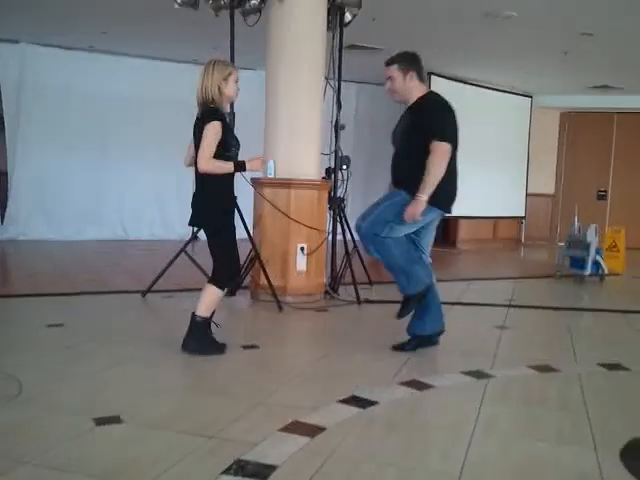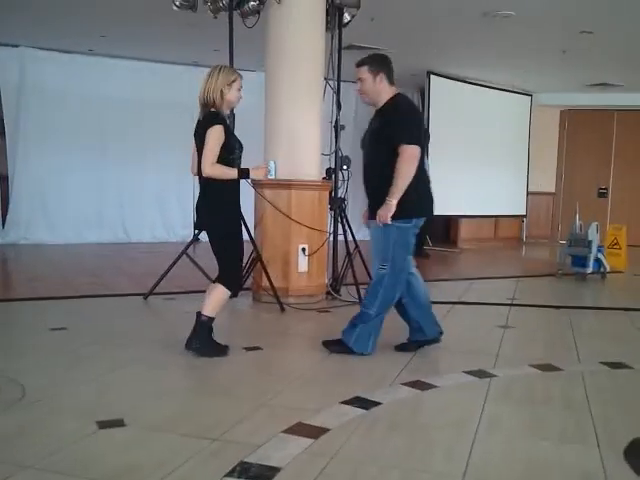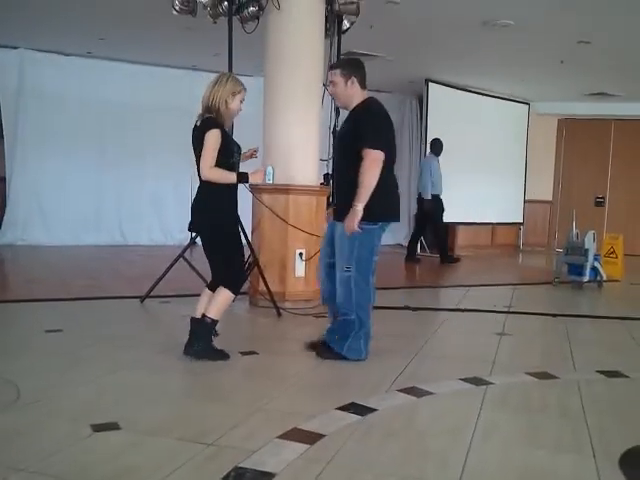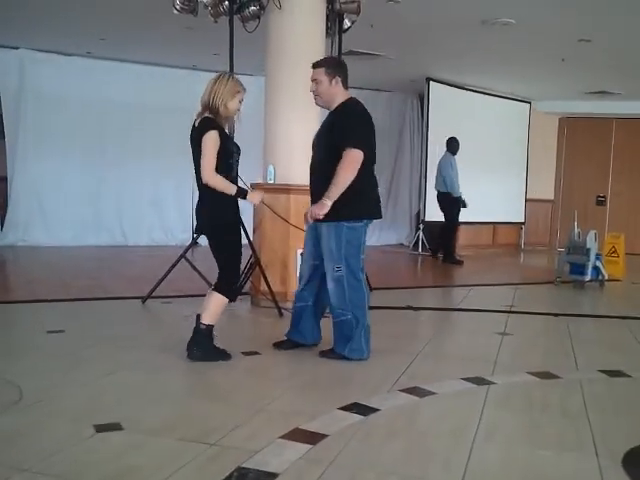
dt=0.3s
person 1, frame 1
left shoulder: (435, 108)
right shoulder: (412, 112)
left elbow: (440, 154)
left wrist: (420, 198)
right wrist: (395, 197)
left hip: (425, 198)
right hip: (412, 195)
left knee: (370, 228)
right knee: (417, 263)
left ankle: (414, 283)
right ankle: (427, 329)
person 1, frame 2
left shoulder: (402, 110)
right shoulder: (383, 113)
left elbow: (409, 157)
left wrist: (391, 202)
right wrist: (380, 204)
left hip: (399, 208)
right hip: (385, 207)
left knee: (386, 272)
right knee: (400, 270)
left ankle: (358, 339)
right ankle: (425, 330)
person 1, frame 3
left shoulder: (371, 114)
right shoulder: (358, 116)
left elbow: (373, 162)
left wrist: (357, 208)
left hip: (366, 212)
right hip: (347, 209)
left knee: (352, 276)
right knee: (331, 268)
left ankle: (351, 345)
right ankle: (337, 334)
person 1, frame 4
left shoulder: (353, 114)
right shoulder: (335, 117)
left elbow: (353, 161)
left wrist: (326, 201)
right wrist: (318, 203)
left hip: (346, 213)
right hip: (327, 212)
left knee: (343, 277)
right knee: (312, 274)
left ankle: (352, 346)
right ankle: (303, 332)
person 2, frame 1
left shoulder: (207, 116)
right shoulder: (214, 118)
left elbow: (190, 160)
right elbow: (204, 164)
left wrist: (233, 163)
right wrist: (243, 165)
left hip: (214, 204)
right hip: (214, 206)
left knee: (227, 268)
right knee: (225, 270)
left ankle: (201, 330)
right ankle: (195, 335)
person 2, frame 2
left shoulder: (205, 120)
right shoulder: (216, 122)
left elbow: (195, 168)
right elbow: (209, 168)
left wrist: (235, 167)
right wrist: (248, 173)
left hip: (214, 208)
right hip: (221, 209)
left knee: (227, 271)
right knee: (232, 274)
left ankle: (201, 333)
right ankle: (199, 335)
person 2, frame 3
left shoulder: (204, 124)
right shoulder: (214, 126)
right elbow: (207, 171)
left wrist: (239, 158)
right wrist: (246, 177)
left hip: (209, 212)
right hip: (216, 214)
left knee: (220, 276)
right knee: (234, 276)
left ankle: (197, 338)
right ankle: (201, 338)
person 2, frame 4
left shoulder: (203, 125)
right shoulder: (211, 127)
right elbow: (208, 175)
right wrist: (243, 194)
left hip: (216, 211)
right hip: (220, 213)
left knee: (227, 275)
right knee: (229, 277)
left ankle: (200, 336)
right ankle: (201, 342)
